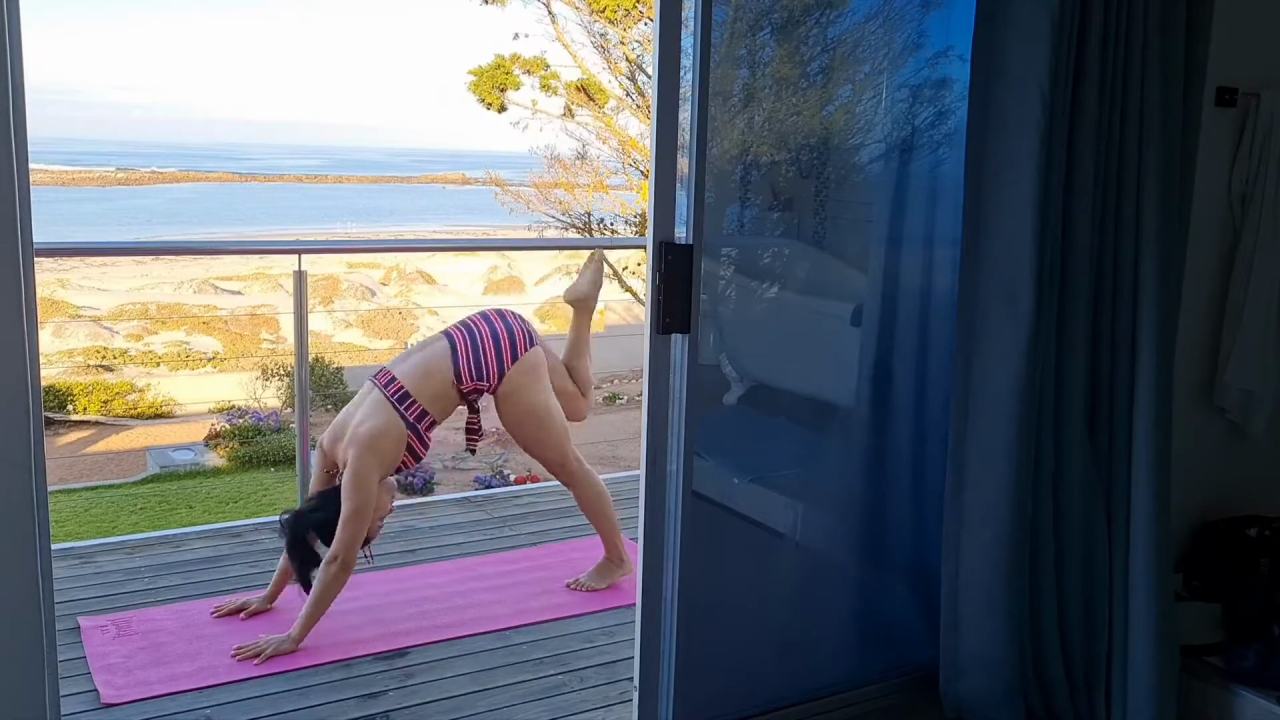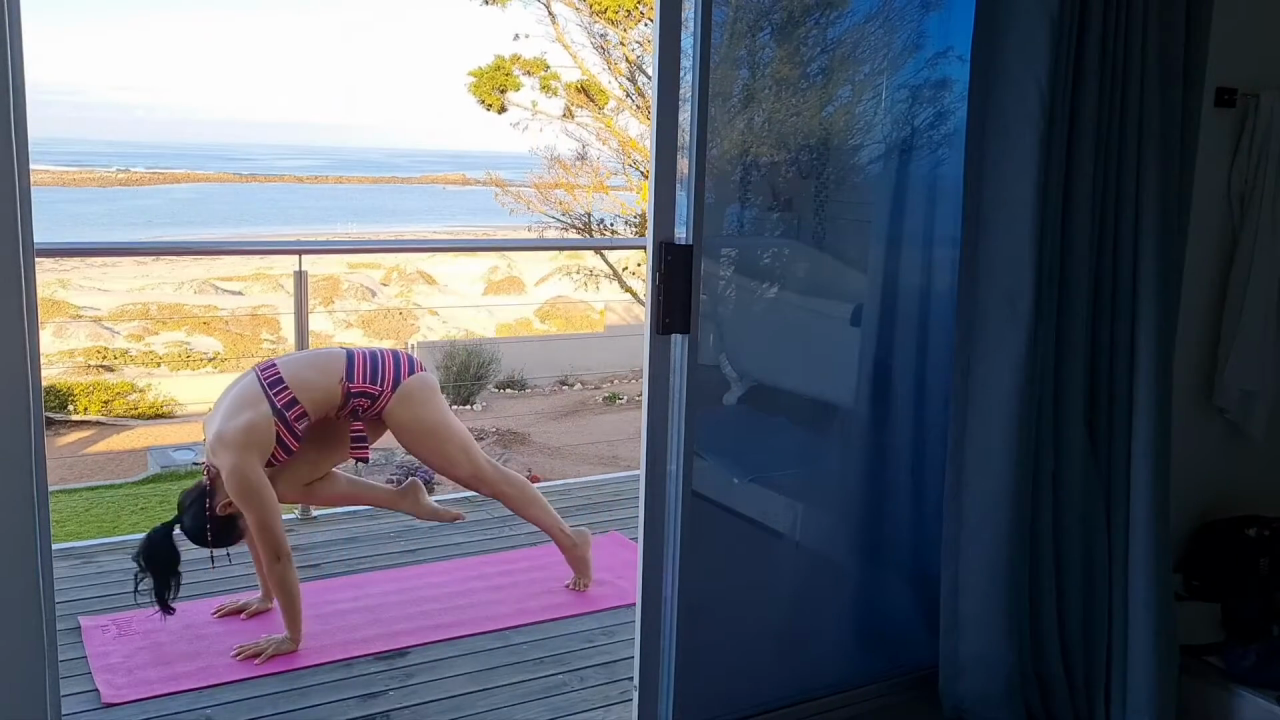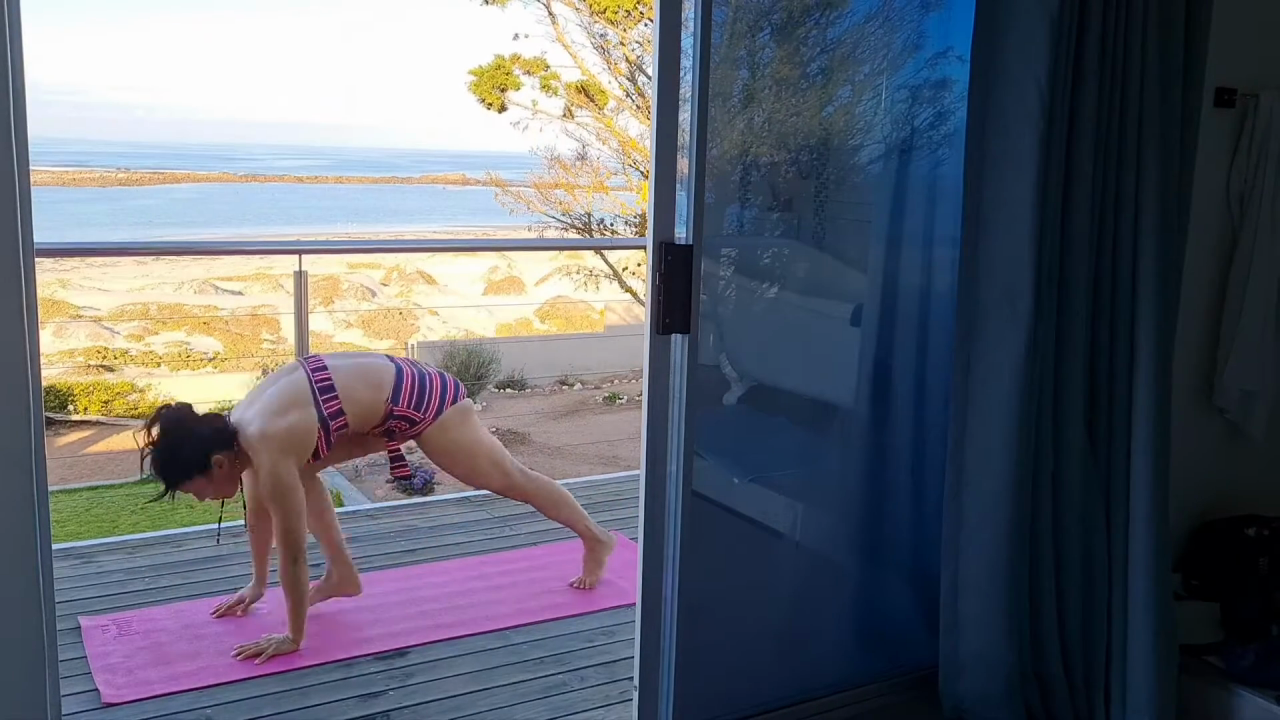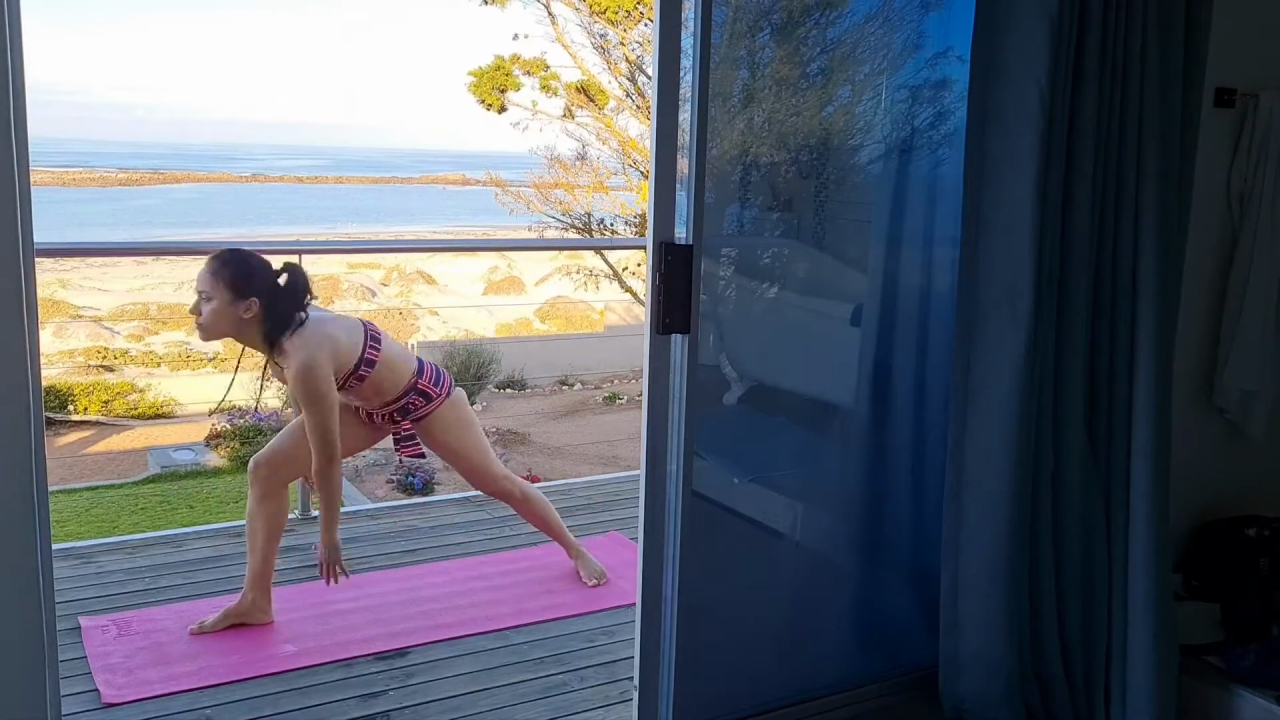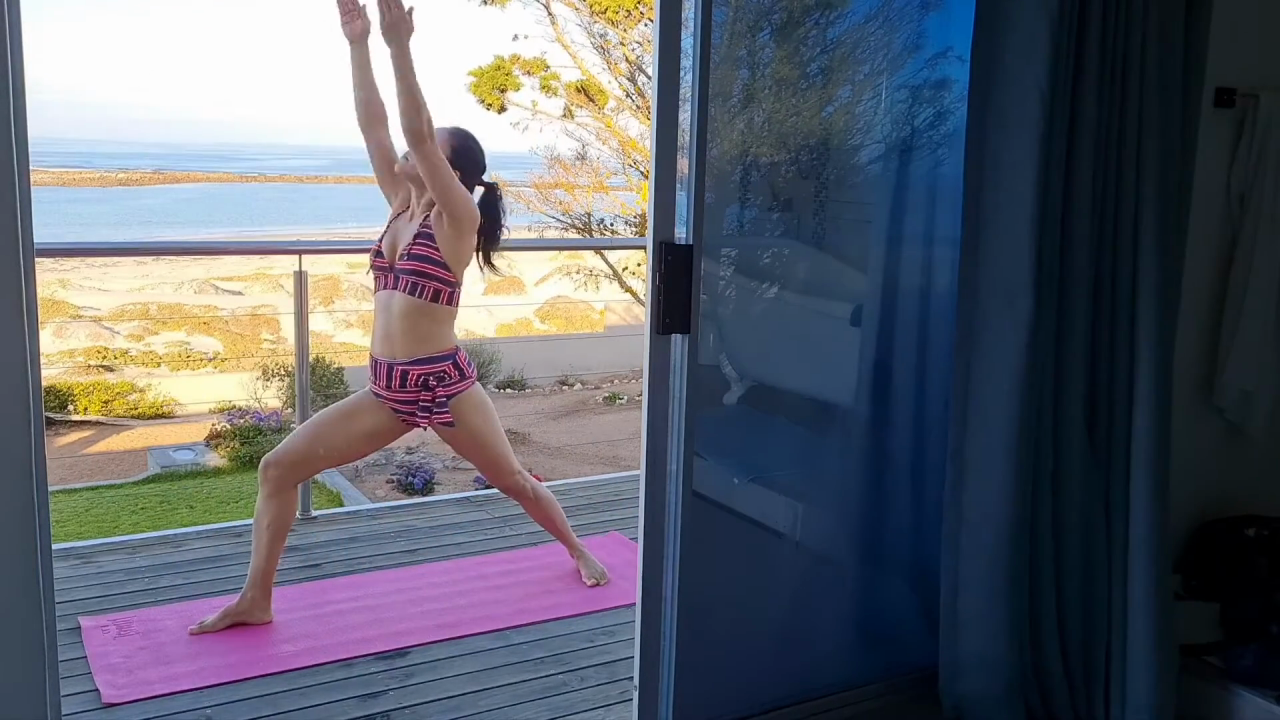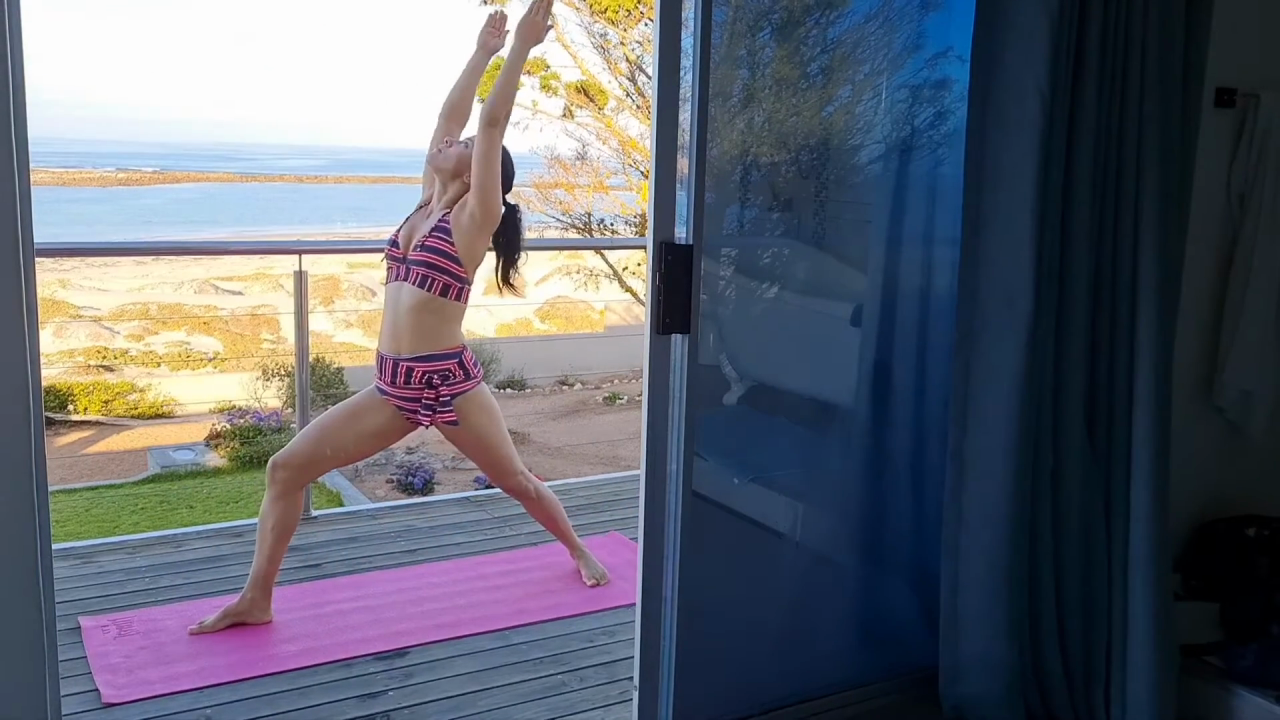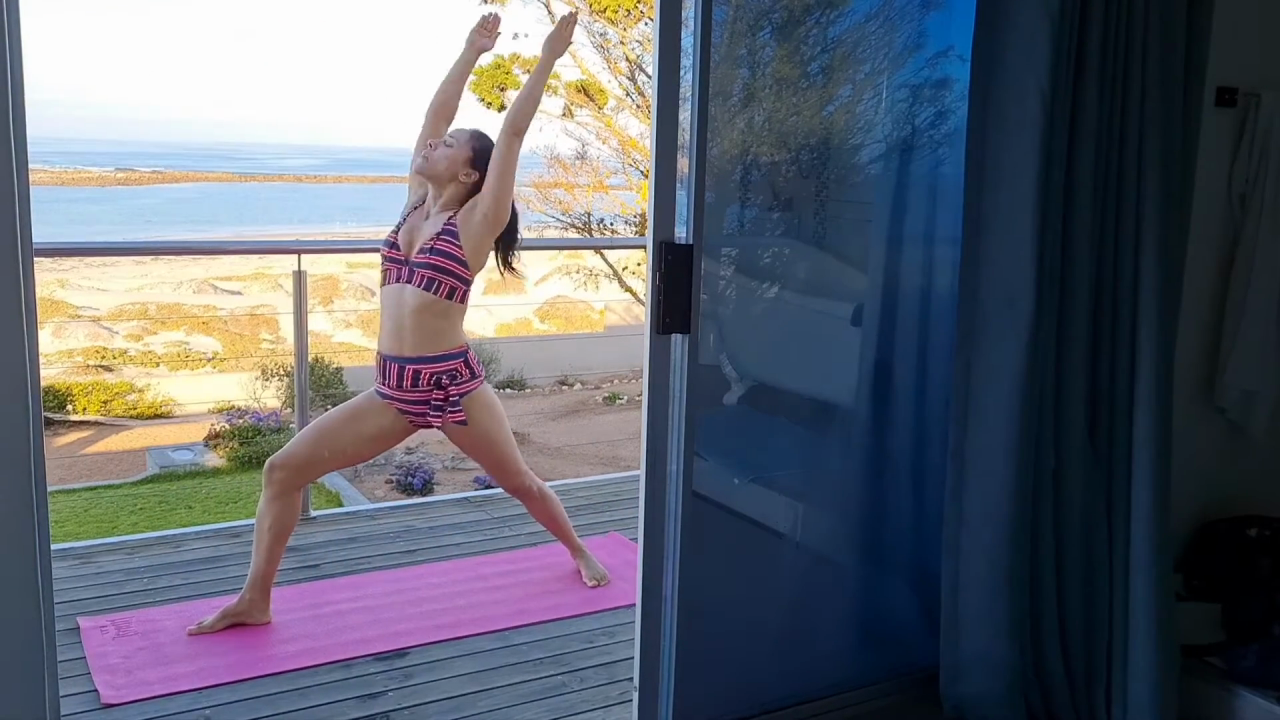
dt=0.4s
person 1, frame 1
left shoulder: (361, 458)
right shoulder: (333, 443)
left elbow: (339, 560)
right elbow: (311, 525)
left wrist: (294, 636)
right wrist: (268, 595)
left hip: (488, 349)
right hip: (477, 338)
left knee: (565, 464)
right knee: (576, 407)
left ankle: (617, 559)
right ankle: (584, 298)
person 1, frame 2
left shoulder: (234, 462)
right shoulder: (219, 440)
left elbow: (276, 552)
right elbow: (255, 524)
left wrist: (292, 637)
right wrist: (265, 595)
left hip: (383, 381)
right hip: (364, 385)
left knee: (479, 474)
right knee: (287, 483)
left ankle: (571, 541)
right ankle: (403, 497)
person 1, frame 3
left shoulder: (267, 452)
right shoulder: (236, 429)
left elbow: (291, 551)
right elbow: (259, 507)
left wrist: (294, 636)
right wrist: (257, 585)
left hip: (422, 400)
right hip: (394, 389)
left knee: (509, 481)
left ankle: (594, 540)
right ankle: (341, 572)
person 1, frame 4
left shoulder: (304, 357)
right shoulder: (271, 326)
left elbow: (326, 461)
left wrist: (330, 539)
left hip: (424, 398)
right hip: (372, 403)
left knee: (500, 484)
right knee: (265, 470)
left ankle: (574, 550)
right ankle: (256, 600)
person 1, frame 5
left shoulder: (456, 223)
right shoulder: (404, 207)
left elbow: (423, 140)
right elbow: (377, 131)
left hip: (443, 386)
right hip: (387, 392)
left knee: (515, 482)
right knee: (277, 467)
left ankle: (578, 551)
right ankle: (256, 599)
person 1, frame 6
left shoulder: (476, 218)
right shoulder: (427, 204)
left elbow: (491, 125)
right elbow: (452, 116)
left hip: (449, 383)
right hip: (392, 387)
left knee: (517, 482)
right knee: (286, 468)
left ankle: (579, 552)
right ankle: (255, 600)
person 1, frame 7
left shoulder: (478, 219)
right shoulder: (416, 204)
left elbow: (511, 134)
right elbow: (434, 118)
left wrist: (548, 58)
right wrist: (470, 52)
left hip: (453, 385)
right hip: (394, 389)
left knee: (521, 482)
right knee: (283, 469)
left ankle: (580, 552)
right ankle: (254, 600)
